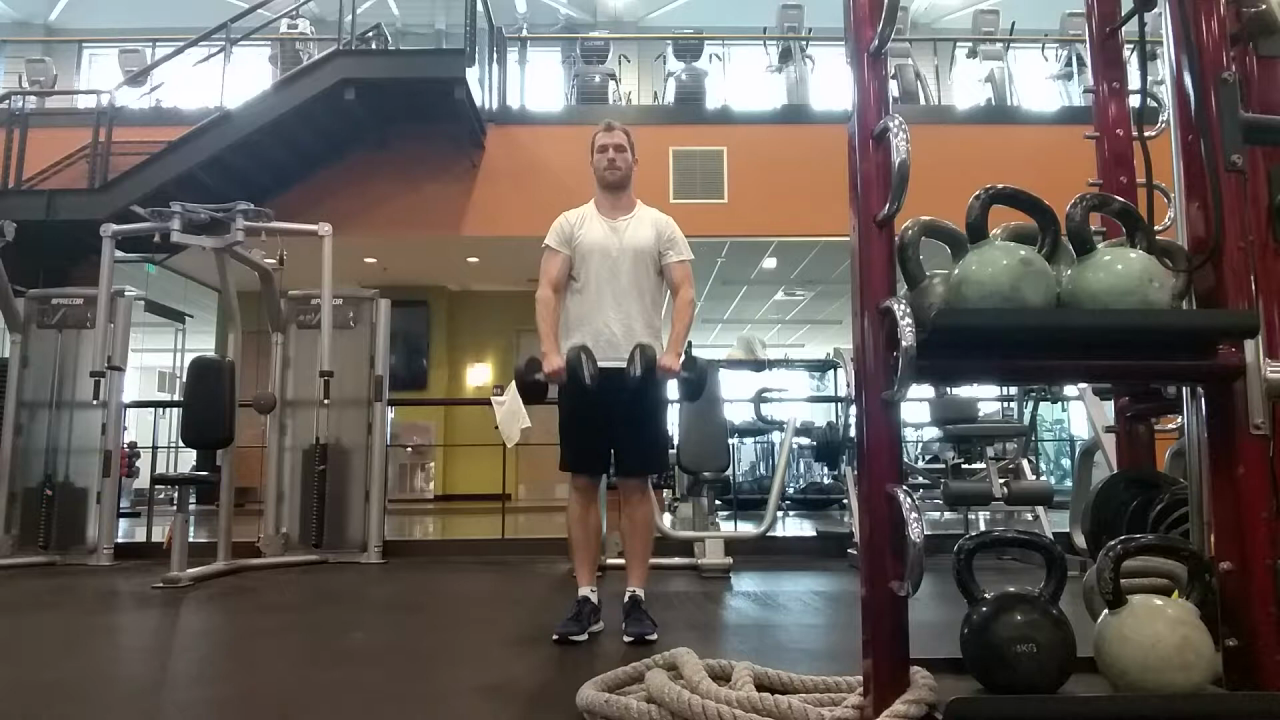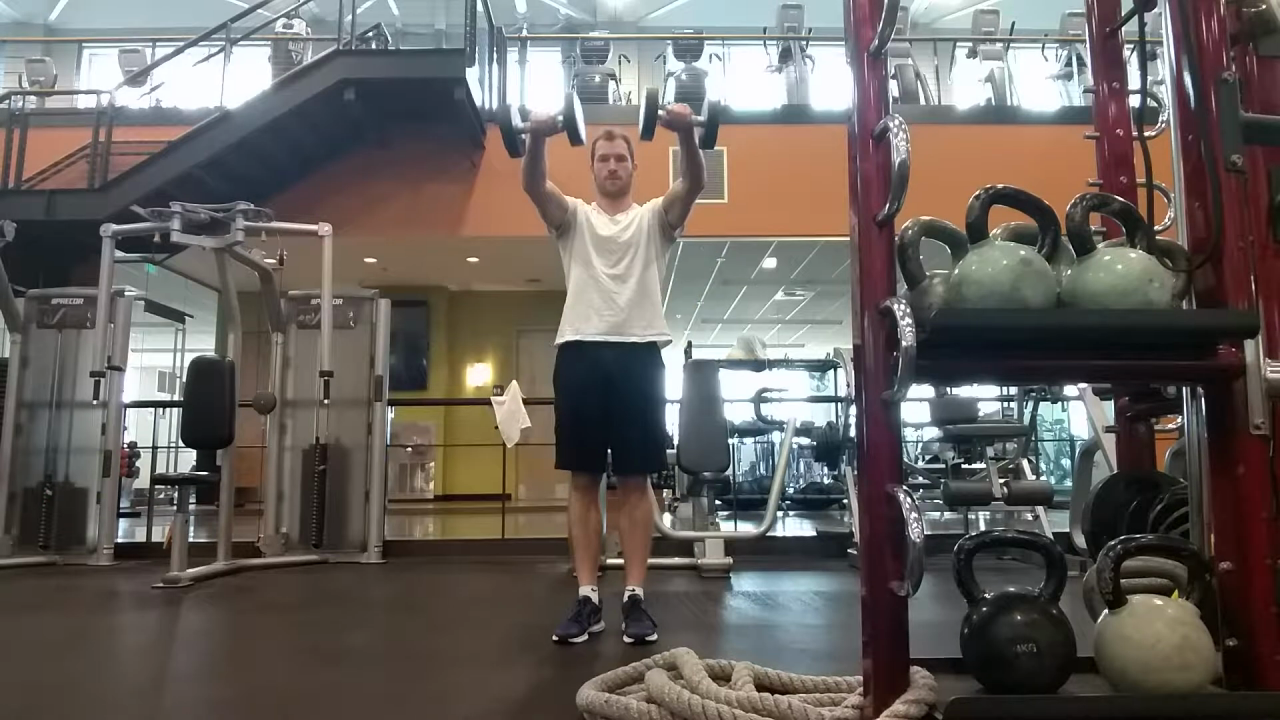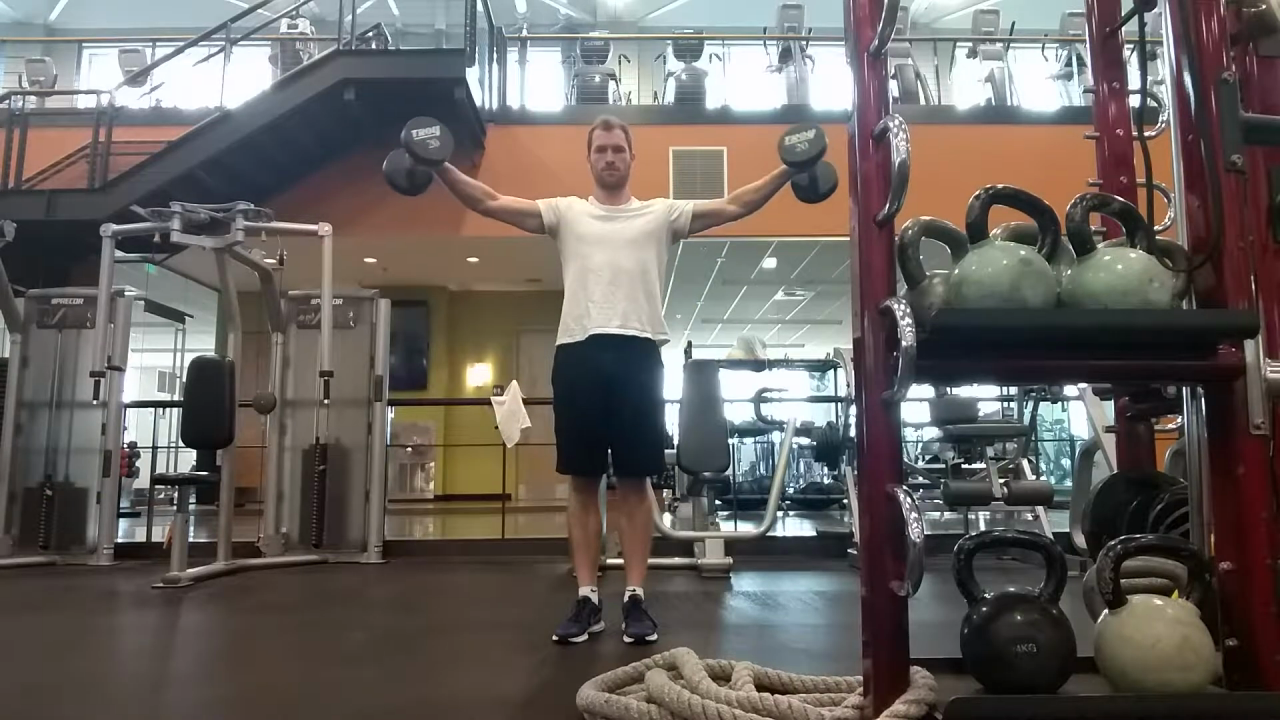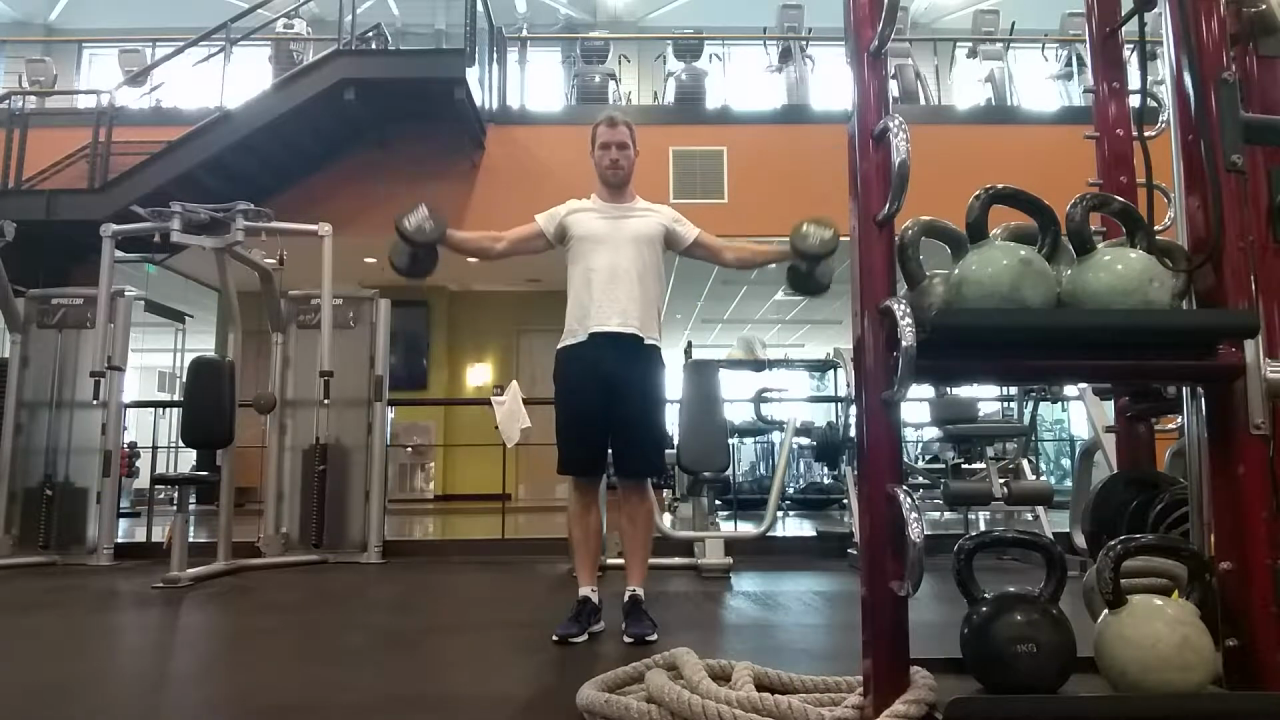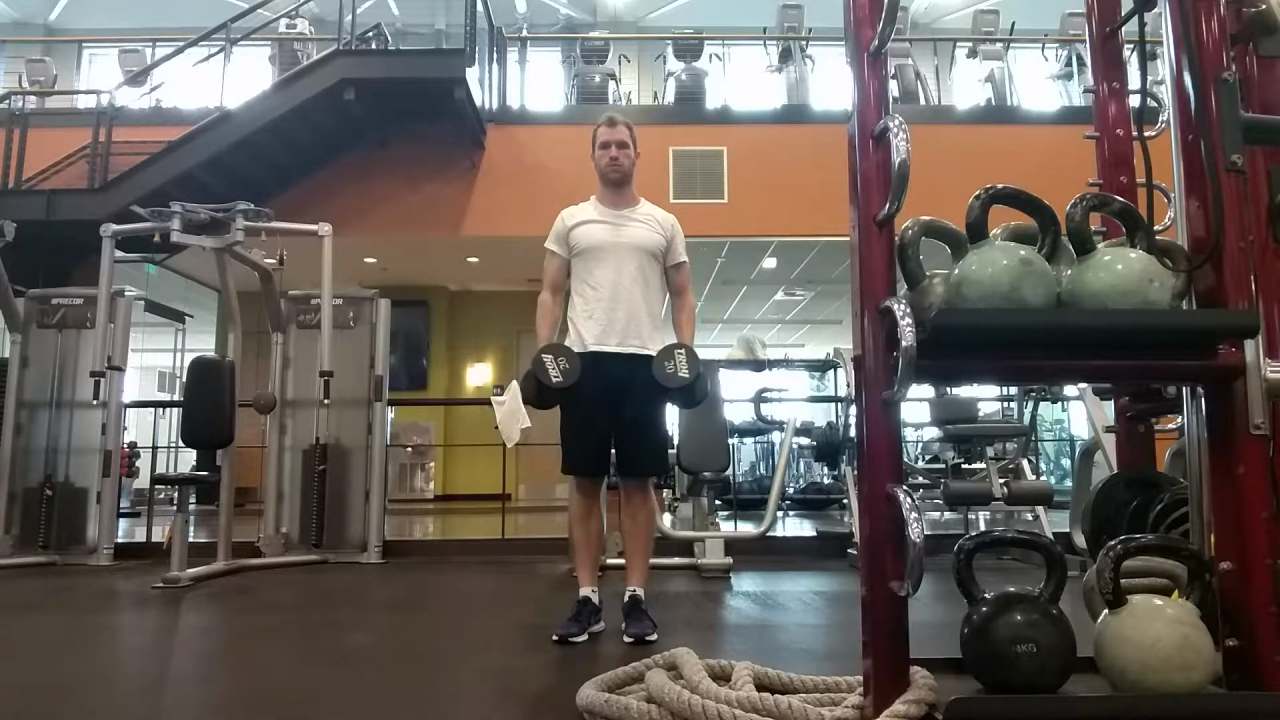
dt=1s
person 1, frame 1
left shoulder: (660, 225)
right shoulder: (569, 224)
left elbow: (684, 291)
right elbow: (548, 291)
left wrist: (673, 351)
right wrist: (550, 351)
left knee: (636, 484)
right knee: (583, 483)
left ankle: (635, 598)
right ankle: (586, 599)
person 1, frame 2
left shoulder: (656, 217)
right shoulder: (572, 216)
left elbow: (694, 183)
right elbow: (533, 184)
left wrist: (686, 134)
right wrist: (537, 138)
left hip: (638, 353)
right hip: (581, 353)
left knee: (635, 481)
right knee: (583, 480)
left ankle: (634, 597)
right ankle: (587, 597)
person 1, frame 3
left shoulder: (661, 213)
right shoulder: (566, 212)
left elbow: (733, 206)
right elbow: (491, 203)
left wrist: (788, 170)
right wrist: (439, 167)
left hip: (637, 352)
right hip: (578, 352)
left knee: (635, 480)
right knee: (583, 481)
left ankle: (635, 598)
right ankle: (587, 599)
person 1, frame 4
left shoulder: (661, 217)
right shoulder: (569, 214)
left elbow: (724, 251)
right elbow: (502, 243)
left wrist: (789, 252)
right wrist: (441, 237)
left hip: (639, 354)
right hip: (581, 352)
left knee: (636, 480)
right knee: (584, 481)
left ankle: (635, 599)
right ankle: (587, 598)
person 1, frame 5
left shoulder: (663, 223)
right shoulder: (570, 220)
left elbow: (682, 295)
right elbow: (551, 293)
left wrist: (685, 353)
right wrist: (544, 353)
left hip: (644, 363)
right hip: (584, 362)
left knee: (638, 482)
right knee: (585, 482)
left ankle: (635, 598)
right ankle: (587, 599)
